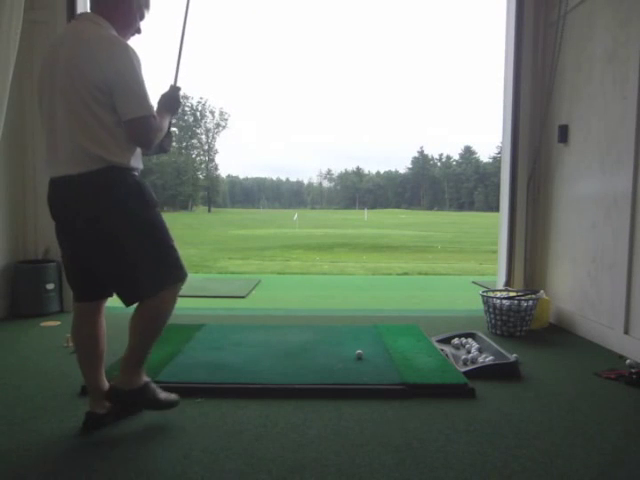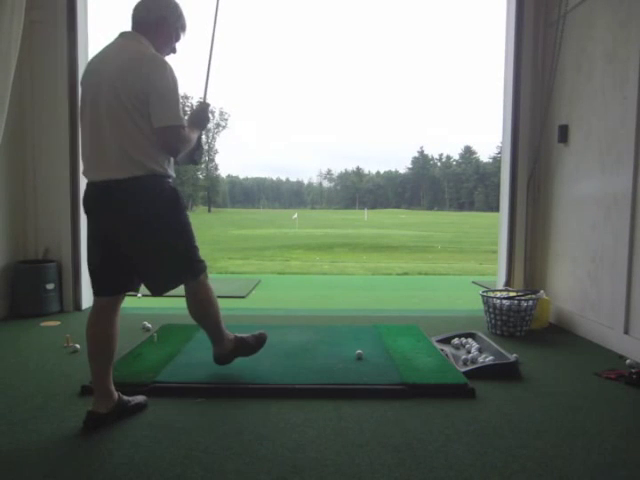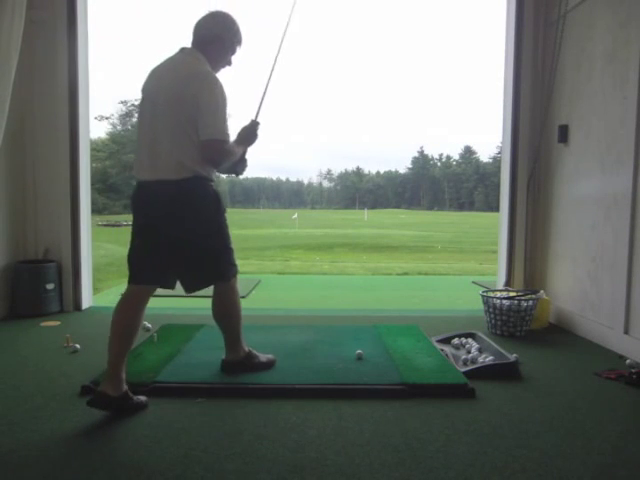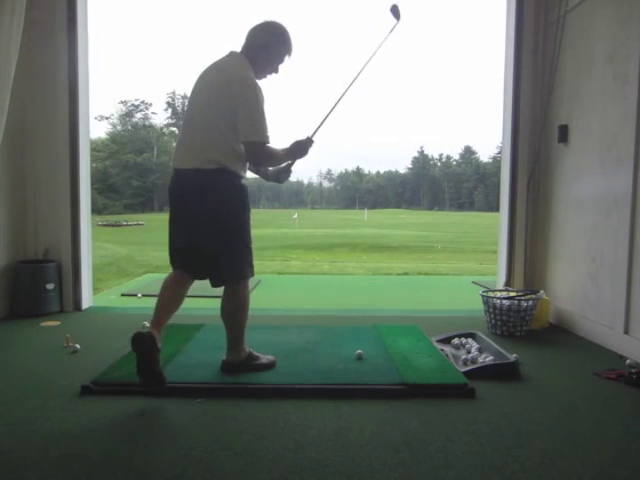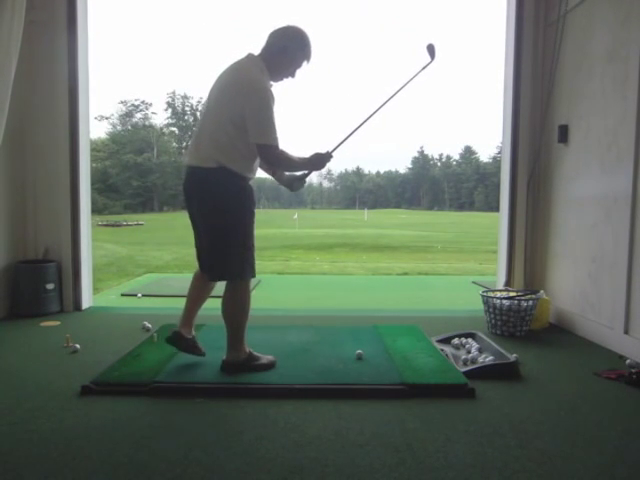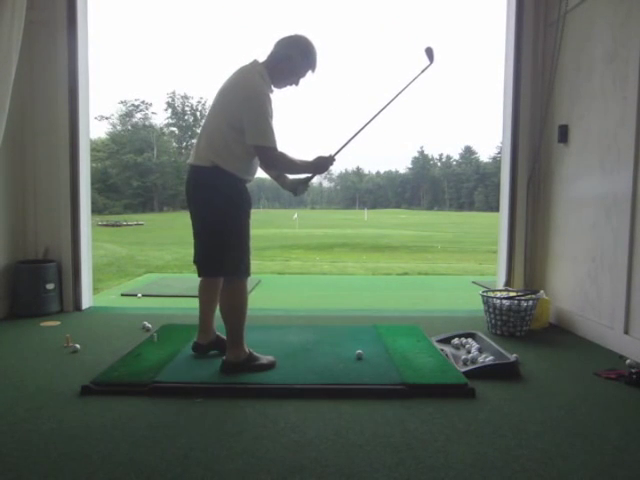
dt=0.3s
person 1, frame 1
left shoulder: (55, 49)
right shoulder: (114, 50)
right elbow: (146, 136)
left wrist: (150, 123)
right wrist: (166, 111)
left hip: (64, 187)
right hip: (109, 185)
left knee: (89, 297)
right knee: (165, 281)
left ankle: (102, 399)
right ankle: (130, 381)
person 1, frame 2
left shoulder: (96, 63)
right shoulder: (155, 67)
right elbow: (173, 142)
left wrist: (182, 133)
right wrist: (195, 127)
left hip: (101, 191)
right hip: (145, 191)
left knee: (107, 297)
right knee: (193, 275)
left ankle: (103, 399)
right ankle: (224, 344)
person 1, frame 3
left shoulder: (156, 74)
right shoulder: (207, 82)
right elbow: (214, 153)
left wrist: (225, 162)
right wrist: (241, 145)
left hip: (149, 190)
right hip: (189, 194)
left knee: (140, 287)
right knee: (224, 277)
left ankle: (112, 384)
right ankle: (236, 353)
person 1, frame 4
left shoulder: (215, 71)
right shoulder: (246, 86)
right elbow: (257, 153)
left wrist: (265, 171)
right wrist: (290, 154)
left hip: (184, 179)
right hip: (216, 186)
left knee: (186, 268)
right knee: (236, 276)
left ankle: (152, 333)
right ankle: (236, 355)
person 1, frame 5
left shoulder: (238, 72)
right shoulder: (257, 87)
right elbow: (270, 154)
left wrist: (283, 177)
right wrist: (309, 163)
left hip: (199, 178)
right hip: (224, 184)
left knee: (212, 262)
right knee: (238, 274)
left ankle: (185, 328)
right ankle: (236, 354)
person 1, frame 6
left shoulder: (248, 79)
right shoulder: (256, 90)
left elbow: (257, 152)
right elbow: (268, 156)
left wrist: (286, 182)
right wrist: (311, 167)
left hip: (207, 180)
right hip: (220, 184)
left knee: (214, 266)
right knee: (234, 272)
left ankle: (206, 335)
right ankle: (237, 353)
